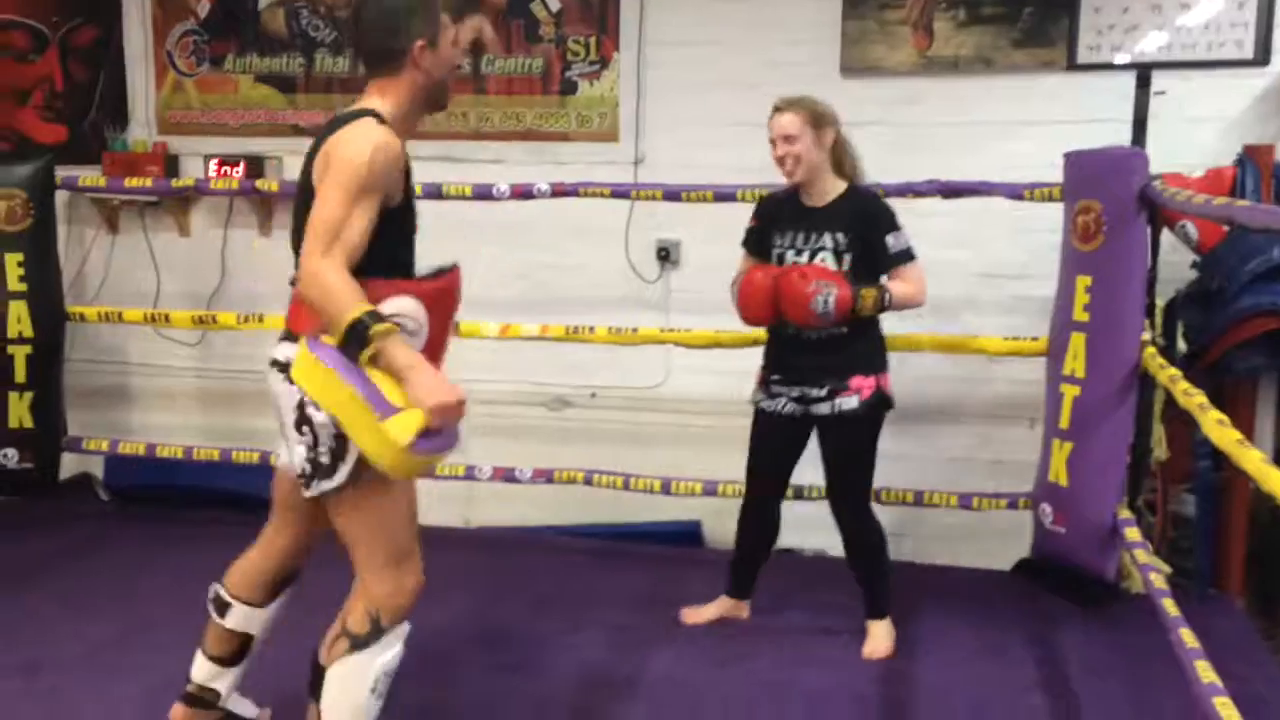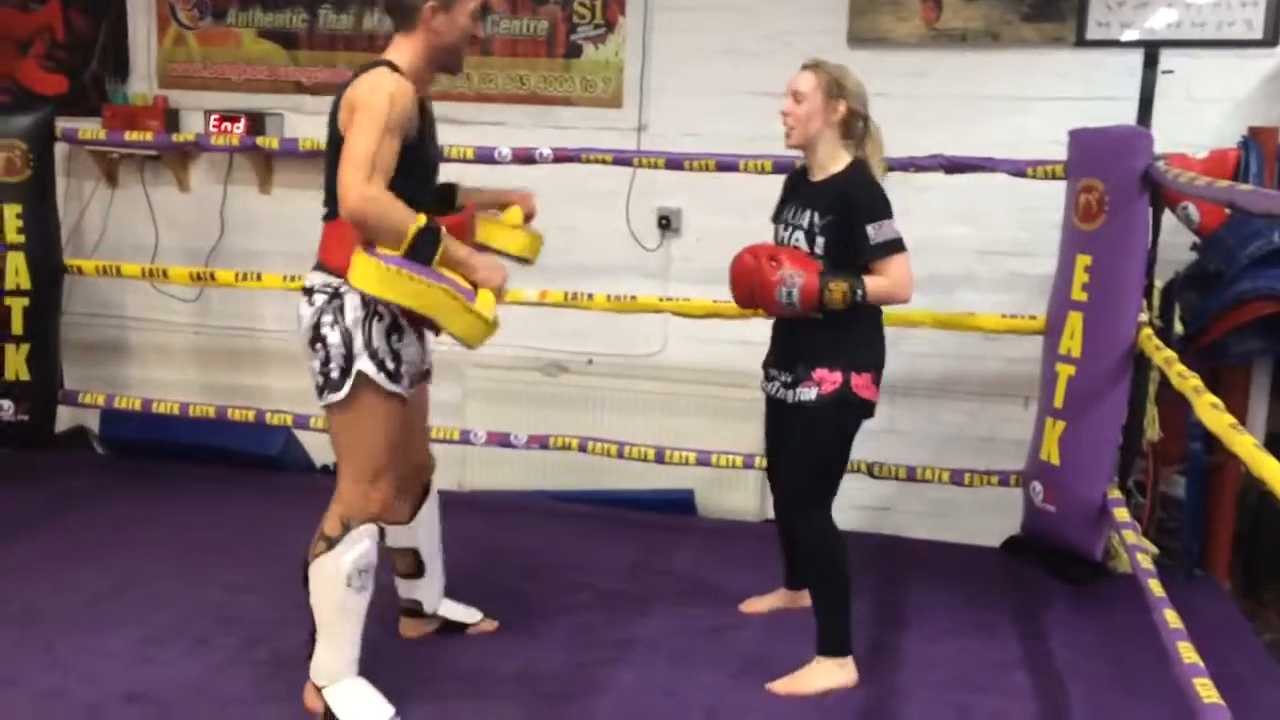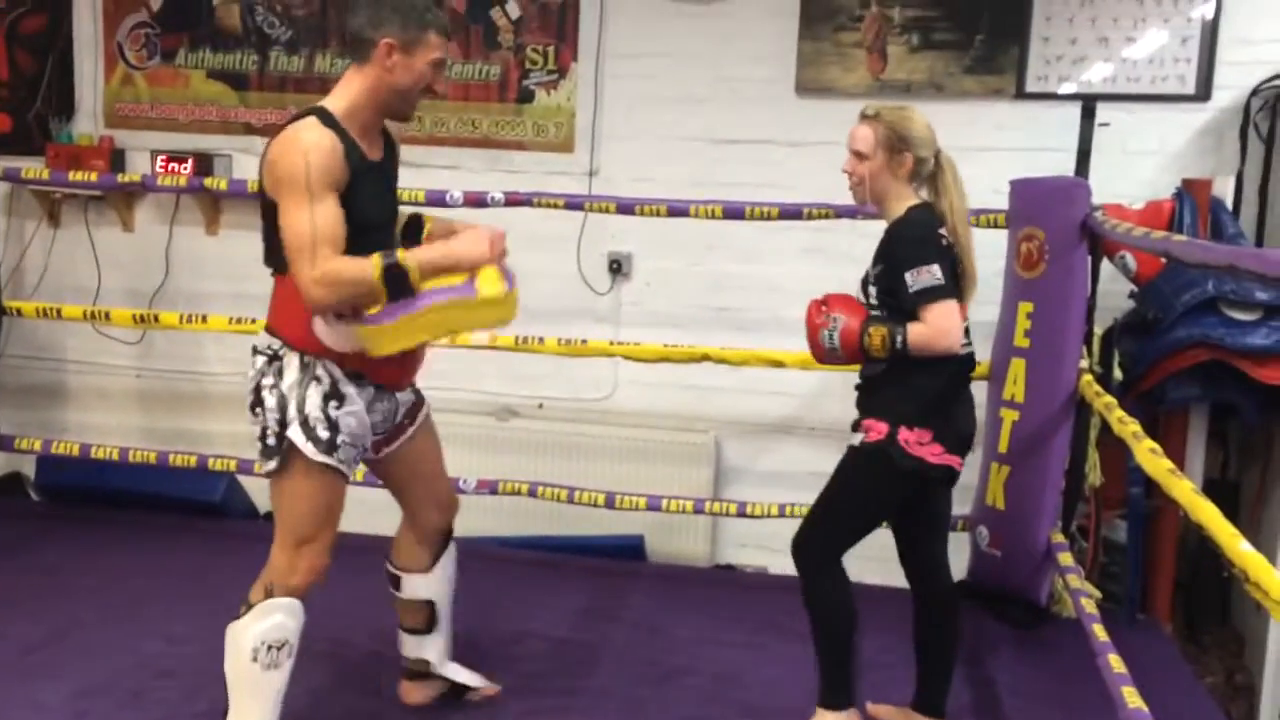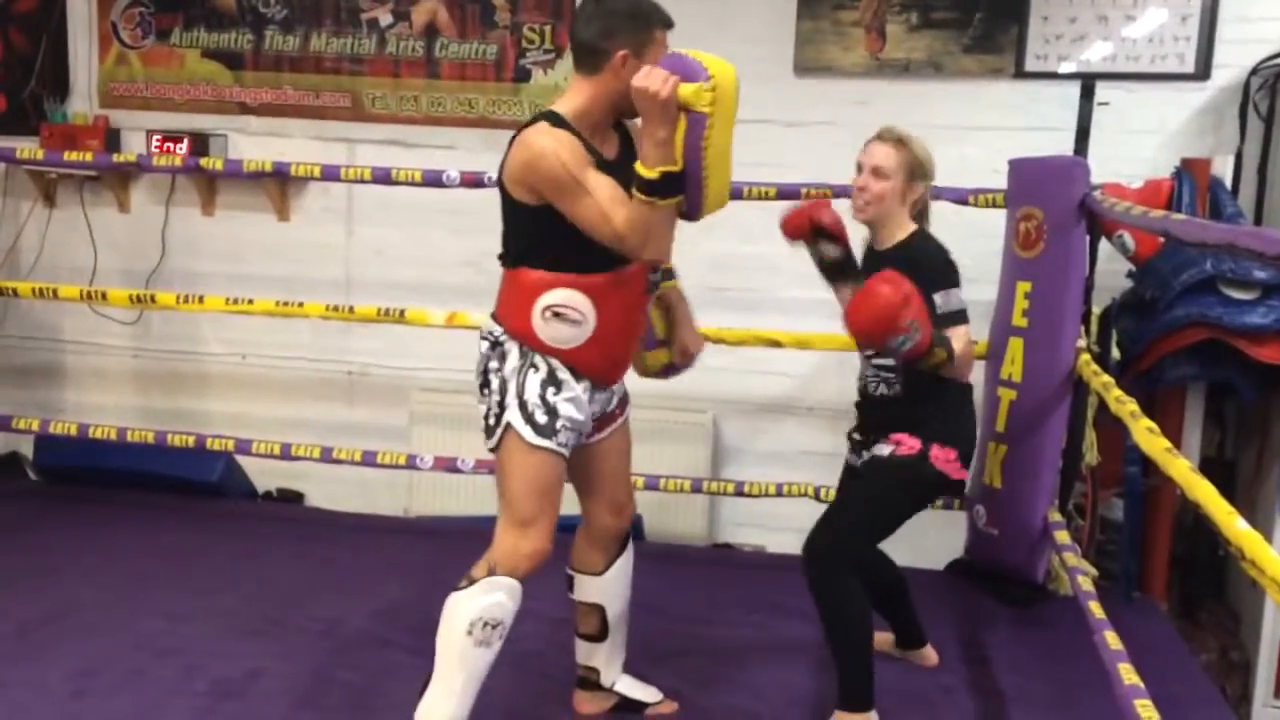
dt=1s
person 1, frame 1
left shoulder: (363, 139)
right shoulder: (372, 146)
right elbow: (321, 277)
left wrist: (407, 333)
right wrist: (412, 369)
left knee: (286, 545)
right knee: (393, 583)
person 1, frame 2
left shoulder: (410, 97)
right shoulder: (385, 89)
right elbow: (362, 200)
left wrist: (491, 199)
right wrist: (468, 260)
left hip: (395, 311)
right hip: (355, 310)
left knee: (411, 466)
right knee: (366, 489)
left ankle: (423, 604)
person 1, frame 3
left shoulder: (379, 139)
right shoulder: (308, 145)
right elbow: (321, 281)
left wrist: (435, 234)
right wrist: (440, 259)
left hip: (377, 377)
right hip: (313, 378)
left knee: (435, 509)
right knee: (299, 565)
person 1, frame 4
left shoulder: (616, 135)
right shoulder: (545, 149)
left elbow: (642, 242)
right elbow: (643, 242)
left wrist: (677, 310)
right wrist: (660, 136)
left hip: (591, 367)
right hip: (531, 366)
left knee: (612, 520)
right knee: (521, 546)
person 2, frame 1
left shoulder: (865, 209)
right shoulder: (773, 210)
left elbow: (914, 289)
right elbow: (747, 276)
left wrist: (853, 298)
left hip: (850, 379)
right hip: (784, 374)
left knee: (849, 501)
right knee: (761, 489)
left ankle: (879, 616)
right ankle: (736, 598)
person 2, frame 2
left shoulder: (858, 190)
right shoulder: (798, 183)
left elbow: (898, 285)
left wrist: (818, 290)
right wrist: (760, 276)
left hip: (841, 370)
right hip: (795, 359)
left knee: (807, 498)
right knee: (785, 479)
left ankle: (836, 660)
right ankle: (797, 586)
person 2, frame 3
left shoulder: (913, 234)
right shoulder: (917, 230)
left elbow: (945, 333)
left wrist: (863, 338)
right wrist: (863, 336)
left hip: (909, 427)
right hip: (931, 423)
left knee: (815, 549)
right knee: (926, 565)
person 2, frame 4
left shoulder: (931, 259)
right shoulder: (873, 253)
left elbow: (962, 364)
left wrist: (917, 343)
right wrist: (830, 254)
left hip: (923, 441)
right hip: (880, 431)
left knee: (826, 556)
right knee: (856, 545)
right ankle: (914, 642)
